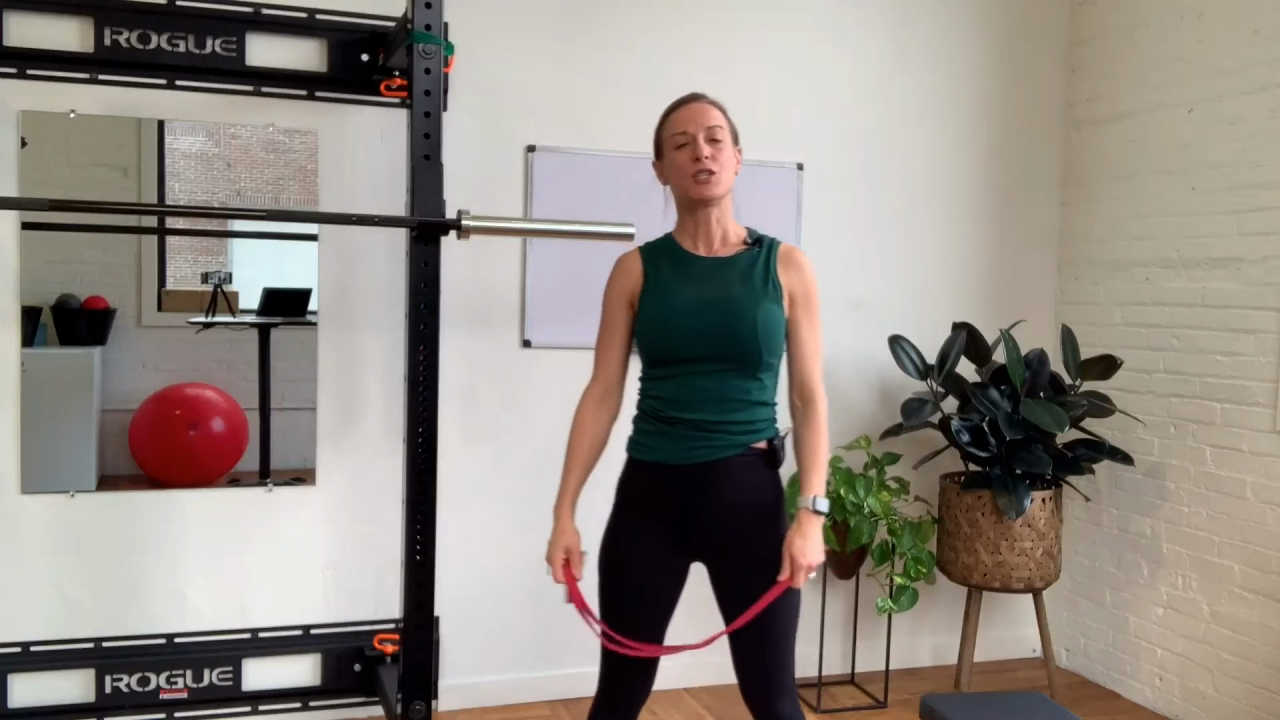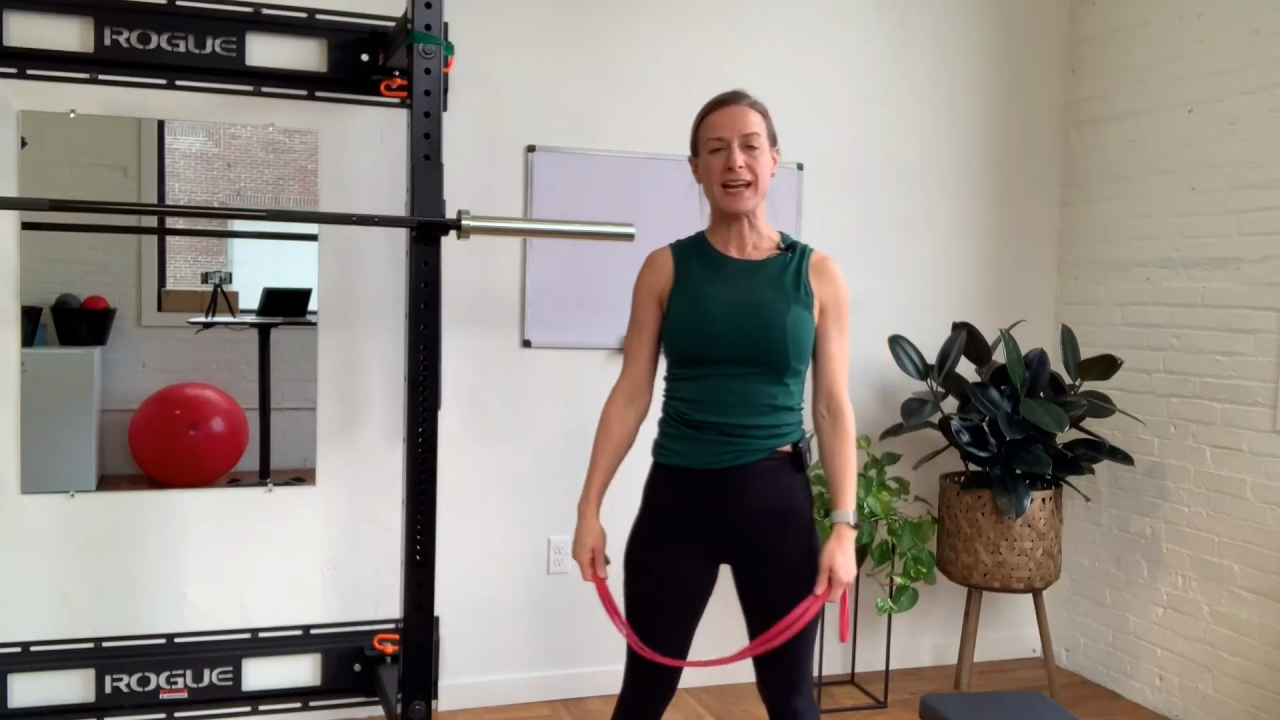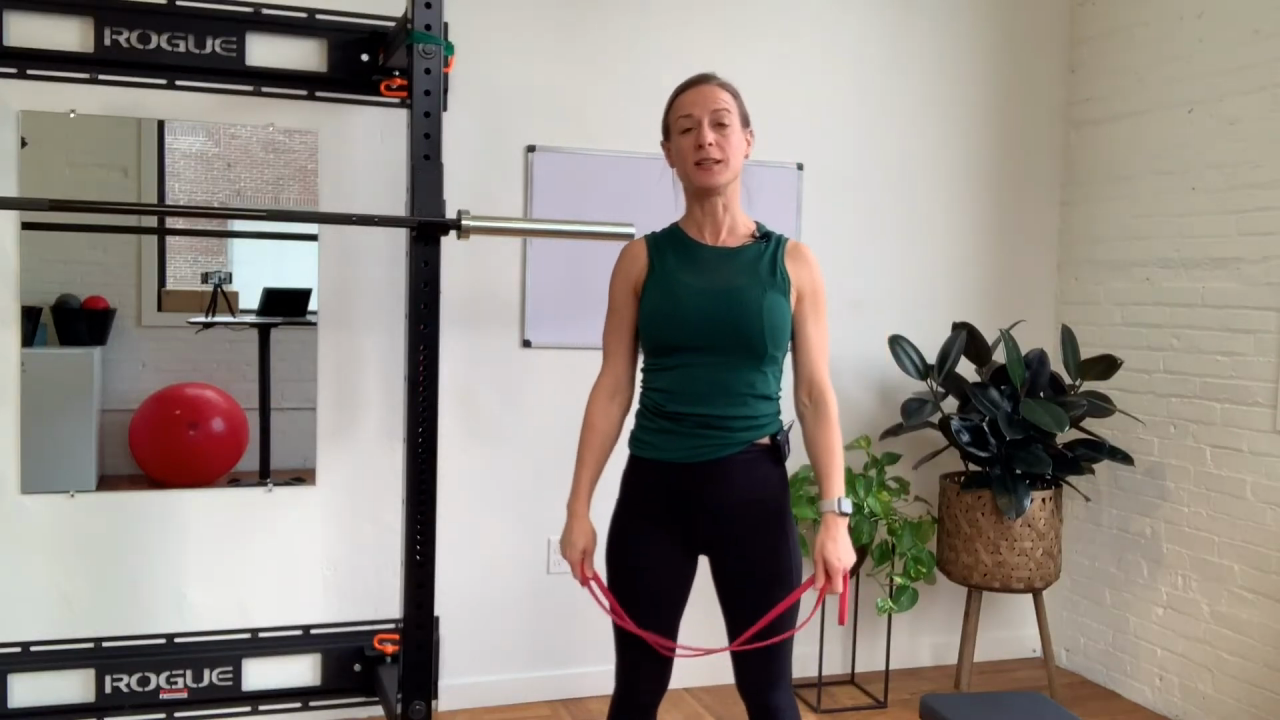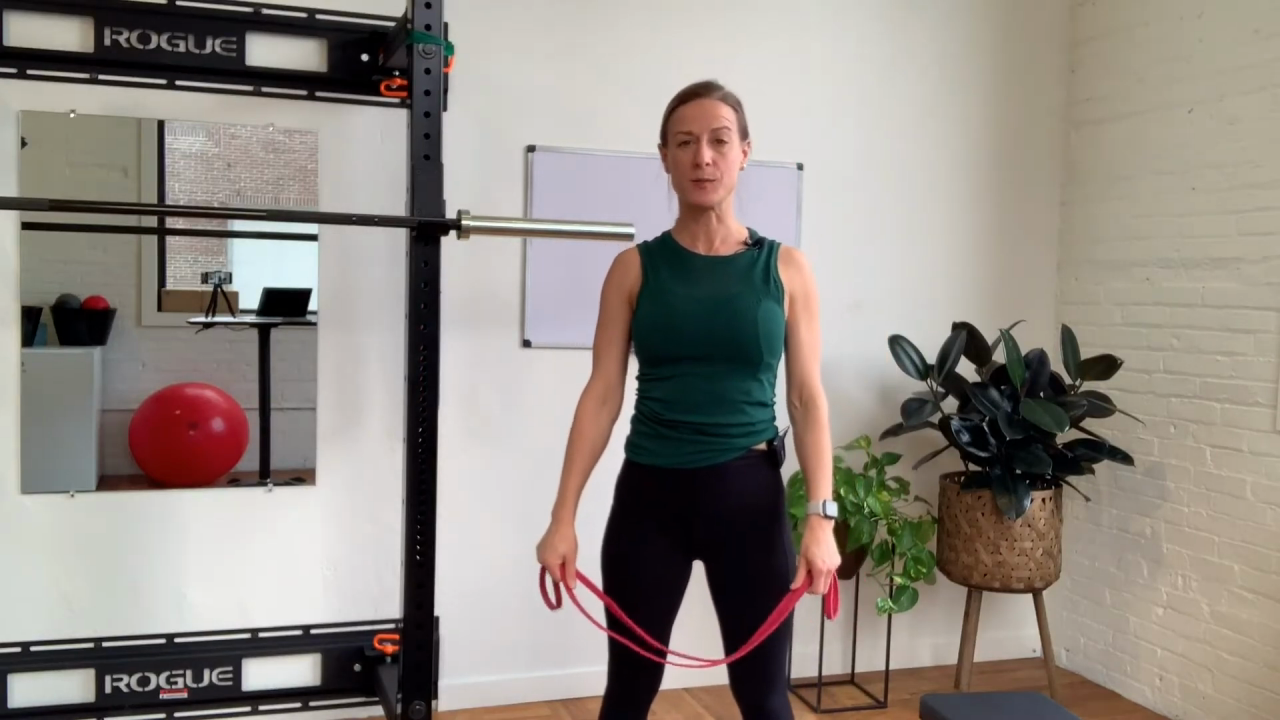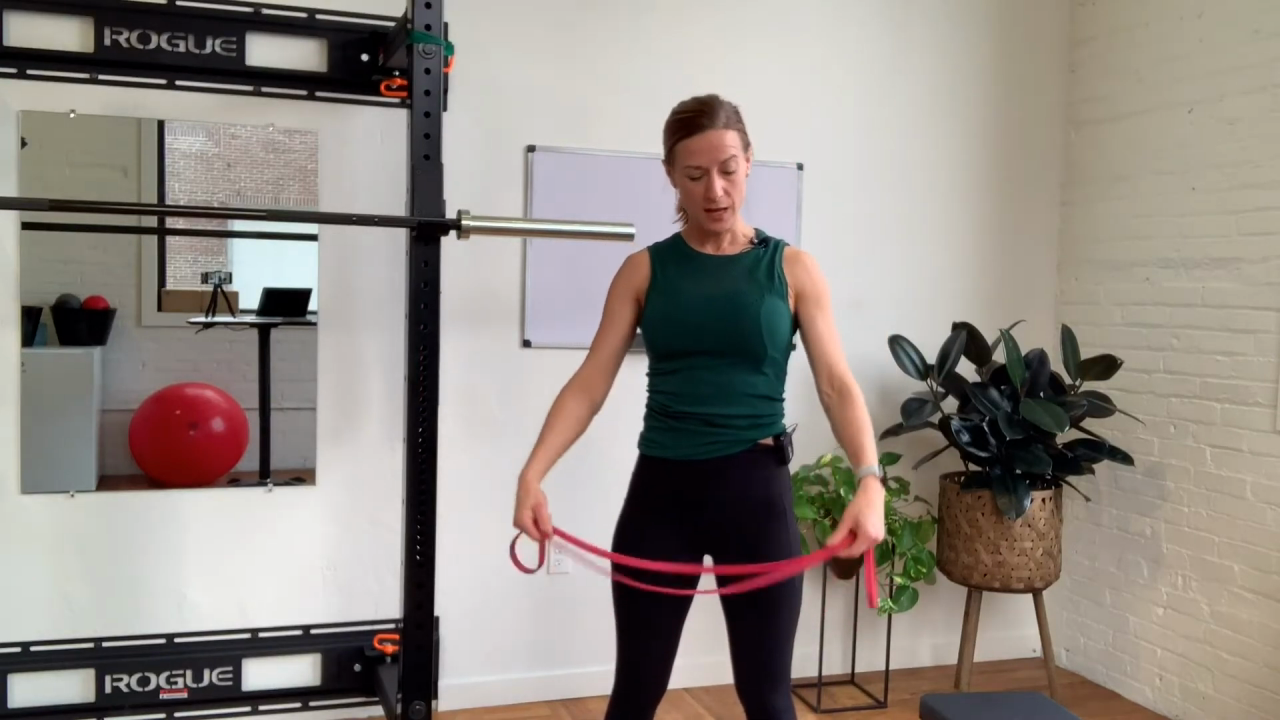
dt=1s
person 1, frame 1
left shoulder: (786, 266)
right shoulder: (637, 270)
left elbow: (808, 398)
right elbow: (603, 393)
left wrist: (810, 512)
right wrist: (564, 511)
left hip: (747, 492)
right hip: (650, 494)
person 1, frame 2
left shoulder: (816, 274)
right shoulder: (666, 268)
left elbow: (833, 406)
right elbow: (631, 393)
left wrist: (844, 526)
right wrist: (589, 509)
left hip: (774, 498)
right hip: (677, 498)
person 1, frame 3
left shoulder: (791, 261)
right shoulder: (642, 259)
left elbow: (815, 394)
right elbow: (612, 388)
left wrist: (834, 515)
right wrist: (578, 506)
left hip: (751, 489)
right hip: (653, 489)
person 1, frame 4
left shoulder: (785, 268)
right shoulder: (635, 268)
left elbow: (807, 400)
right elbow: (602, 394)
left wrist: (821, 518)
right wrist: (563, 516)
left hip: (747, 495)
right hip: (649, 496)
person 1, frame 5
left shoulder: (792, 268)
right shoulder: (645, 268)
left elbow: (836, 382)
right elbow: (591, 381)
left wrist: (869, 479)
right wrist: (533, 472)
left hip: (754, 489)
right hip: (661, 488)
